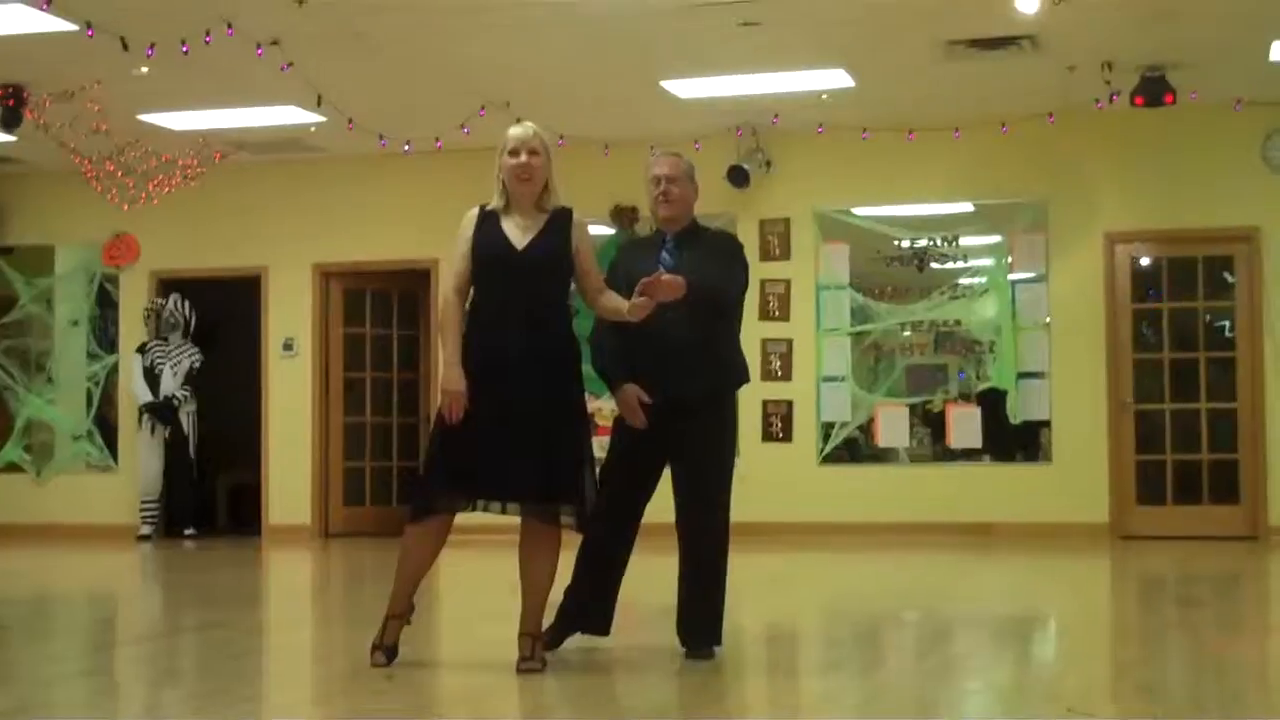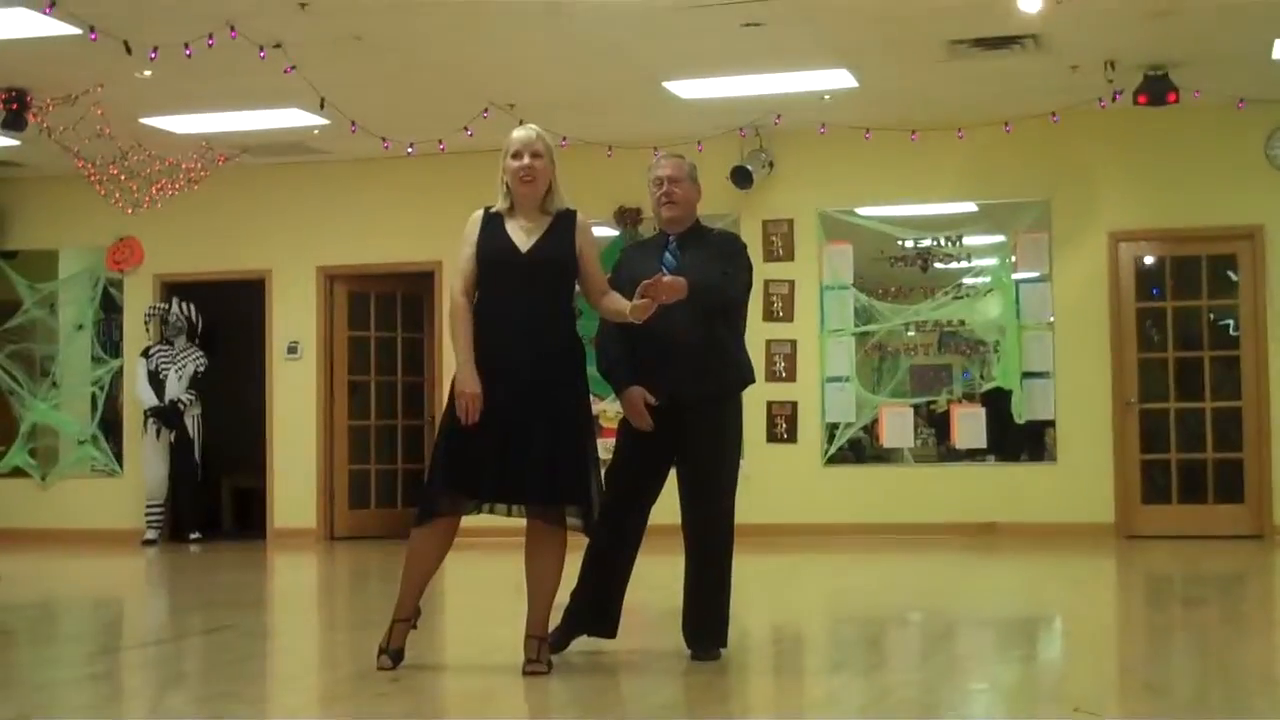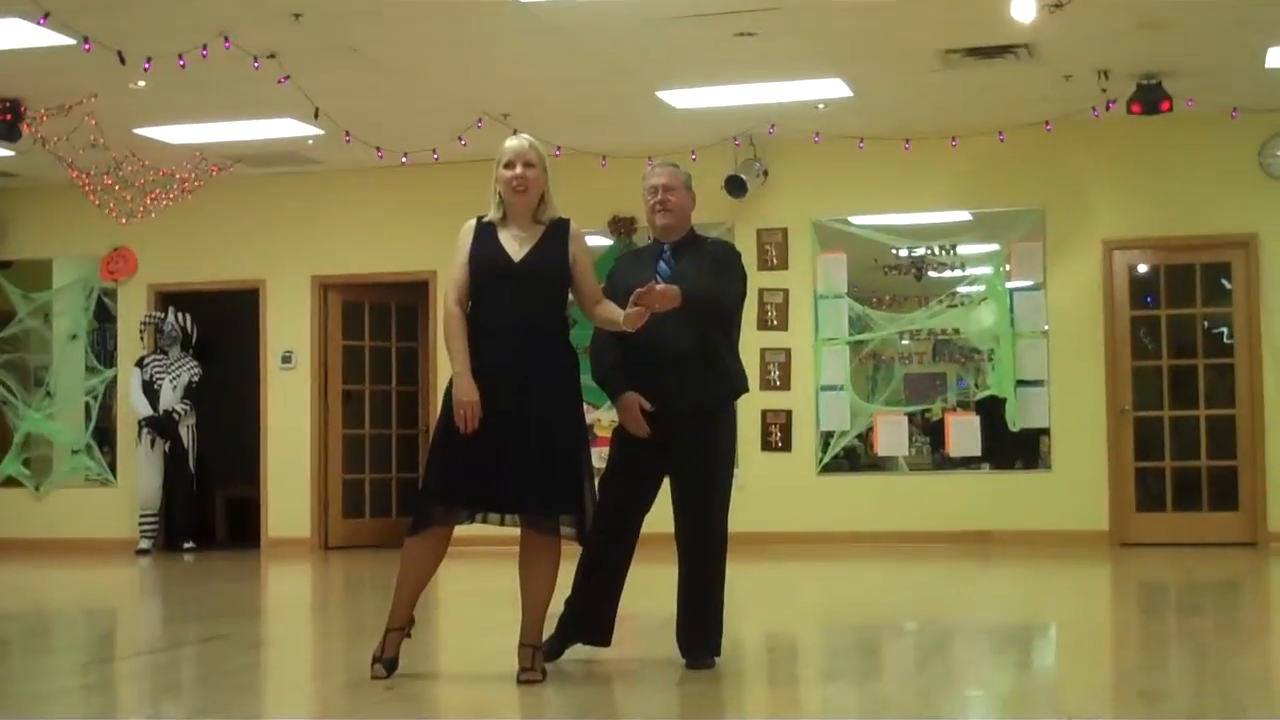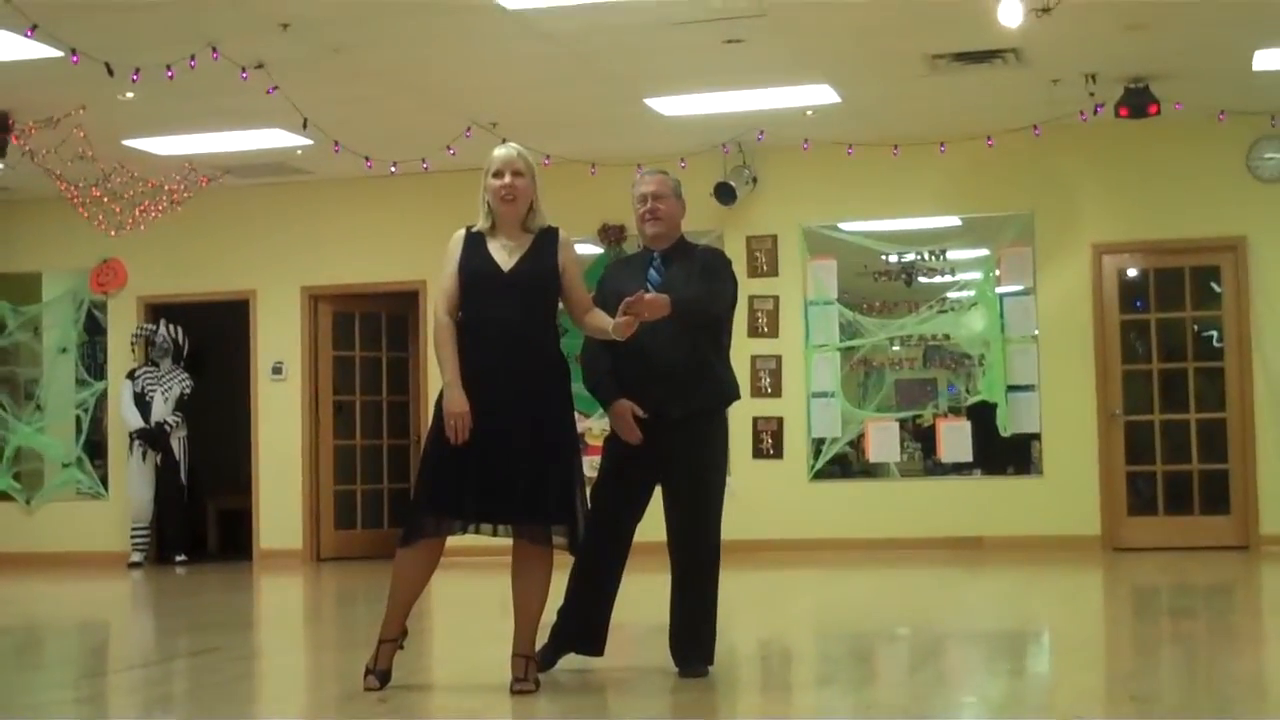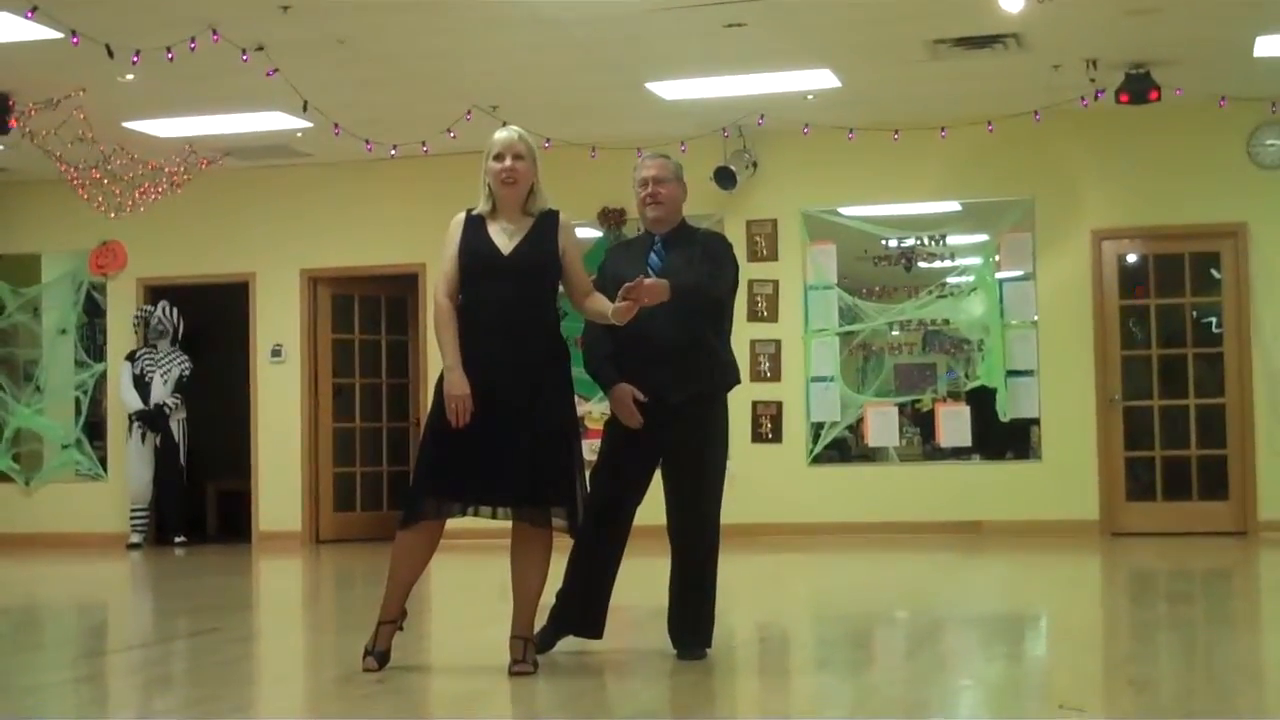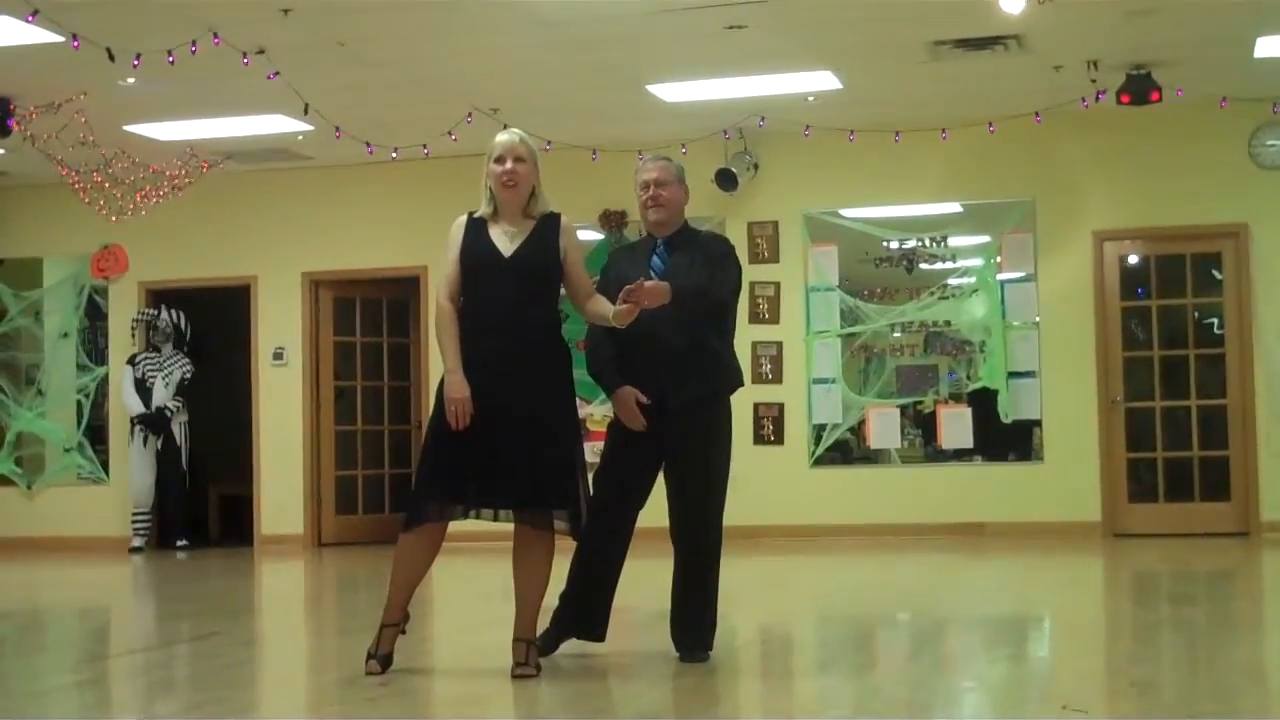
dt=0.5s
person 1, frame 1
left shoulder: (569, 225)
right shoulder: (477, 221)
left elbow: (596, 294)
right elbow: (454, 296)
left wrist: (630, 309)
right wrist: (452, 367)
left hip: (549, 374)
right hip: (483, 370)
left knee: (544, 504)
right knee: (440, 494)
left ankle: (531, 633)
right ankle: (395, 614)
person 1, frame 2
left shoulder: (574, 226)
right shoulder: (481, 223)
left elbow: (599, 296)
right elbow: (460, 297)
left wrist: (633, 310)
right wrist: (465, 370)
left hip: (554, 376)
right hip: (488, 373)
left knee: (549, 505)
right knee: (446, 496)
left ankle: (537, 635)
right ankle: (402, 617)
person 1, frame 3
left shoulder: (567, 235)
right shoulder: (474, 232)
left elbow: (593, 304)
right elbow: (454, 306)
left wrist: (625, 319)
right wrist: (462, 378)
left hip: (548, 386)
right hip: (482, 382)
left knee: (543, 515)
right knee: (440, 506)
left ankle: (531, 645)
right ankle: (396, 627)
person 1, frame 4
left shoulder: (556, 244)
right shoulder: (464, 242)
left elbow: (583, 312)
right elbow: (444, 316)
left wrist: (616, 327)
right wrist: (452, 388)
left hip: (538, 395)
right hip: (472, 393)
left knee: (535, 525)
right knee: (431, 518)
left ankle: (523, 654)
right ankle: (389, 638)
person 1, frame 5
left shoulder: (556, 227)
right shoulder: (464, 225)
left elbow: (582, 295)
right elbow: (444, 299)
left wrist: (616, 311)
right wrist: (453, 372)
left hip: (539, 379)
right hip: (472, 376)
left knee: (534, 507)
right knee: (432, 498)
left ankle: (523, 636)
right ankle: (388, 620)
person 1, frame 6
left shoulder: (558, 229)
right shoulder: (465, 228)
left elbow: (585, 298)
right elbow: (446, 302)
left wrist: (618, 314)
right wrist: (453, 374)
left hip: (540, 381)
right hip: (473, 379)
left knee: (537, 509)
right knee: (434, 502)
left ankle: (525, 639)
right ankle: (390, 622)
person 2, frame 1
left shoulder: (723, 248)
right shoulder: (629, 256)
left elbow: (728, 298)
right elbow: (604, 326)
left wrist: (684, 289)
right wrist: (618, 382)
left hip: (706, 403)
right hip: (641, 402)
left knee: (704, 520)
right knee: (612, 512)
left ankle: (700, 631)
right ankle: (577, 615)
person 2, frame 2
left shoulder: (725, 248)
right shoulder: (632, 258)
left elbow: (732, 297)
right elbow: (609, 328)
left wrist: (686, 289)
right wrist: (624, 385)
left hip: (711, 404)
right hip: (647, 404)
left knee: (709, 521)
right knee: (617, 513)
left ankle: (705, 633)
right ankle: (582, 617)
person 2, frame 3
left shoulder: (720, 257)
right shoulder: (627, 267)
left elbow: (725, 305)
right elbow: (603, 336)
left wrist: (679, 297)
right wrist: (619, 391)
left hip: (706, 413)
right hip: (641, 411)
left knee: (703, 530)
right knee: (611, 522)
left ankle: (699, 641)
right ankle: (577, 625)
person 2, frame 4
left shoulder: (710, 264)
right shoulder: (616, 274)
left elbow: (715, 312)
right elbow: (593, 345)
left wrist: (668, 306)
right wrist: (611, 399)
left hip: (696, 420)
right hip: (632, 420)
left knee: (695, 538)
right knee: (603, 531)
left ankle: (693, 650)
right ankle: (569, 635)
person 2, frame 5
left shoulder: (712, 248)
right shoulder: (618, 258)
left elbow: (715, 295)
right elbow: (595, 328)
left wrist: (668, 290)
right wrist: (612, 382)
left hip: (697, 403)
right hip: (633, 403)
left knee: (694, 522)
right knee: (604, 513)
left ankle: (691, 632)
right ankle: (568, 617)
person 2, frame 6
left shoulder: (714, 250)
right shoulder: (620, 261)
left elbow: (718, 298)
right elbow: (598, 331)
left wrist: (669, 293)
right wrist: (615, 386)
left hip: (700, 405)
right hip: (635, 405)
left knee: (698, 525)
right knee: (606, 515)
left ankle: (694, 635)
right ankle: (572, 620)
person 3, frame 1
left shoulder: (193, 353)
right shoulder: (145, 349)
left elbow: (191, 386)
right elbow: (137, 381)
left wrist: (171, 404)
right wrist: (151, 405)
left hip: (181, 416)
right hip: (151, 415)
left knee: (183, 469)
right knee: (150, 469)
left ankle: (186, 523)
right ankle: (147, 523)
person 3, frame 2
left shoulder: (197, 357)
right shoulder: (150, 353)
left elbow: (196, 389)
right elbow: (141, 385)
left wrist: (178, 409)
right wrist: (156, 409)
left hip: (186, 420)
right hip: (156, 419)
left knee: (188, 472)
right knee: (155, 473)
left ankle: (191, 527)
right ankle: (153, 527)
person 3, frame 3
left shoulder: (192, 367)
right shoulder: (144, 362)
left elbow: (190, 399)
right elbow: (135, 394)
left wrist: (171, 419)
right wrist: (151, 419)
left hip: (181, 430)
right hip: (150, 429)
left knee: (182, 482)
right knee: (149, 483)
left ankle: (185, 536)
right ankle: (146, 536)
person 3, frame 4
left shoulder: (183, 379)
right shoulder: (135, 375)
left elbow: (182, 411)
right elbow: (126, 406)
left wrist: (162, 430)
right wrist: (142, 430)
left hip: (172, 442)
right hip: (141, 442)
left knee: (173, 495)
right knee: (141, 495)
left ankle: (176, 549)
right ankle: (138, 549)
person 3, frame 5
left shoulder: (182, 361)
right shoulder: (134, 357)
left elbow: (181, 393)
right elbow: (125, 389)
left wrist: (162, 412)
right wrist: (141, 412)
left hip: (171, 424)
right hip: (140, 424)
left knee: (172, 476)
right knee: (140, 477)
left ankle: (175, 530)
right ankle: (137, 530)
person 3, frame 6
left shoulder: (183, 363)
right shoulder: (135, 361)
left elbow: (182, 395)
right elbow: (127, 393)
left wrist: (163, 415)
right wrist: (143, 416)
left hip: (173, 427)
right hip: (142, 427)
left knee: (175, 481)
right knee: (142, 481)
left ankle: (178, 534)
right ankle: (139, 534)
